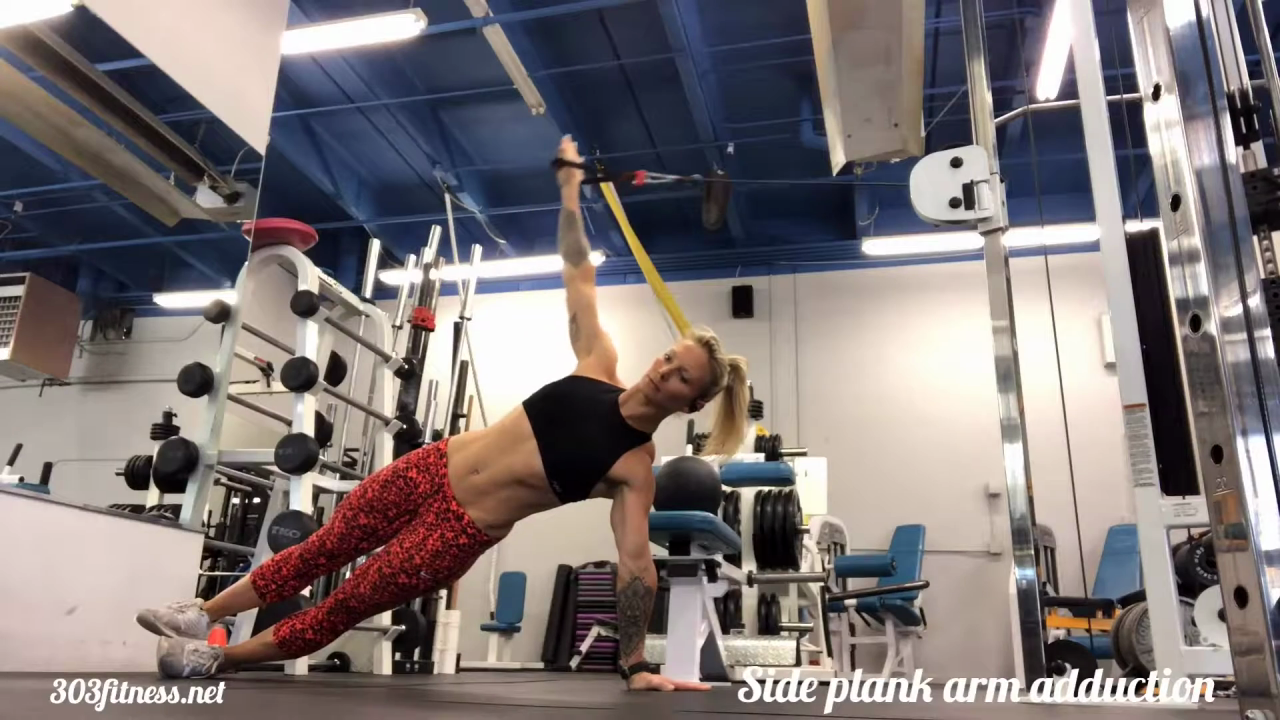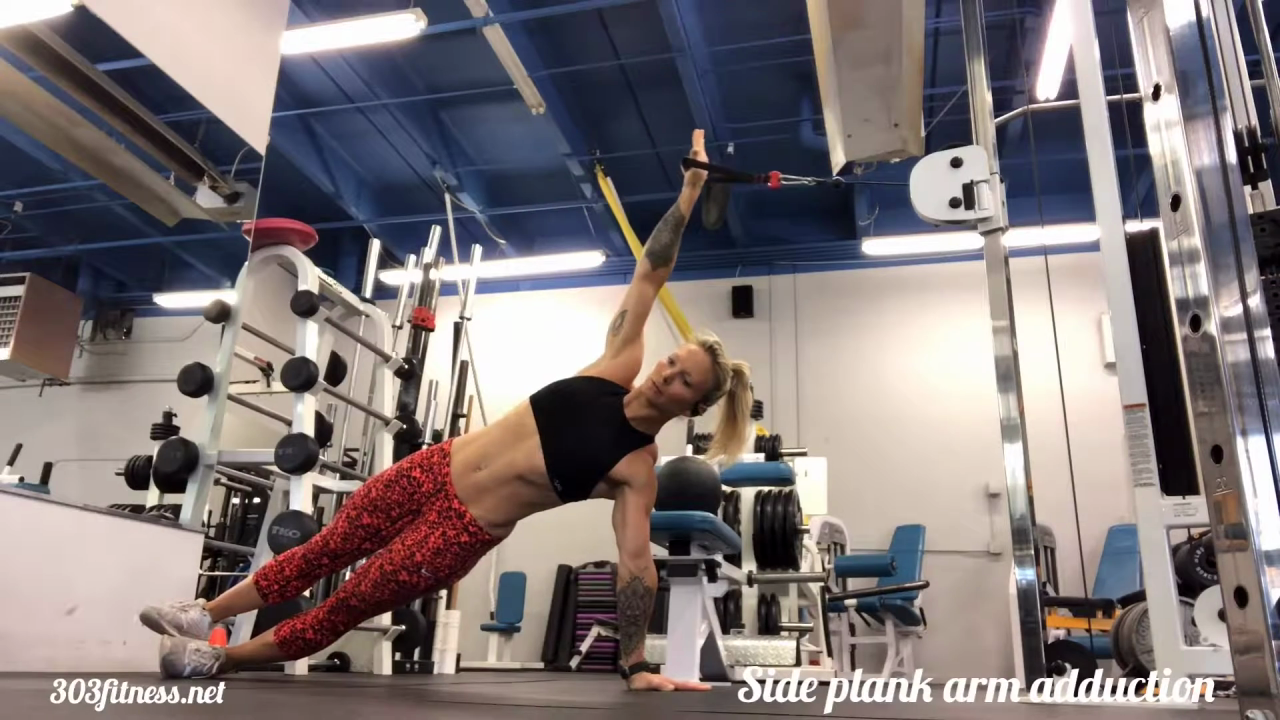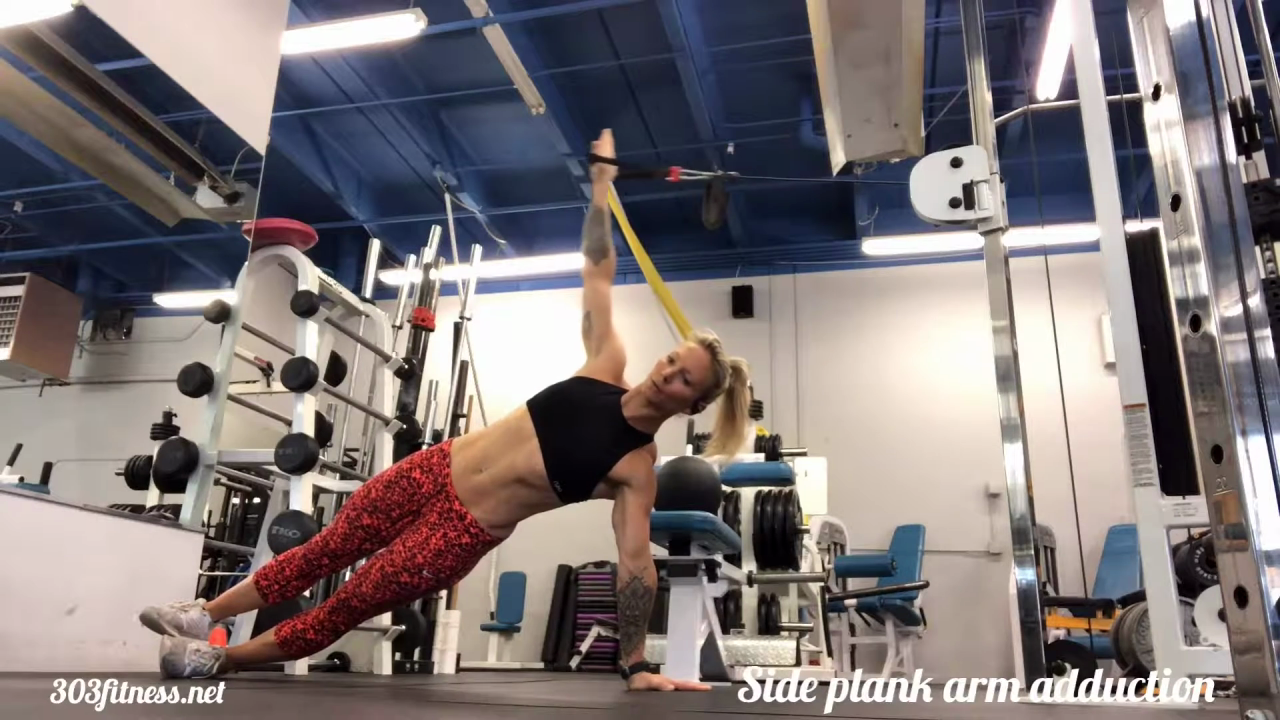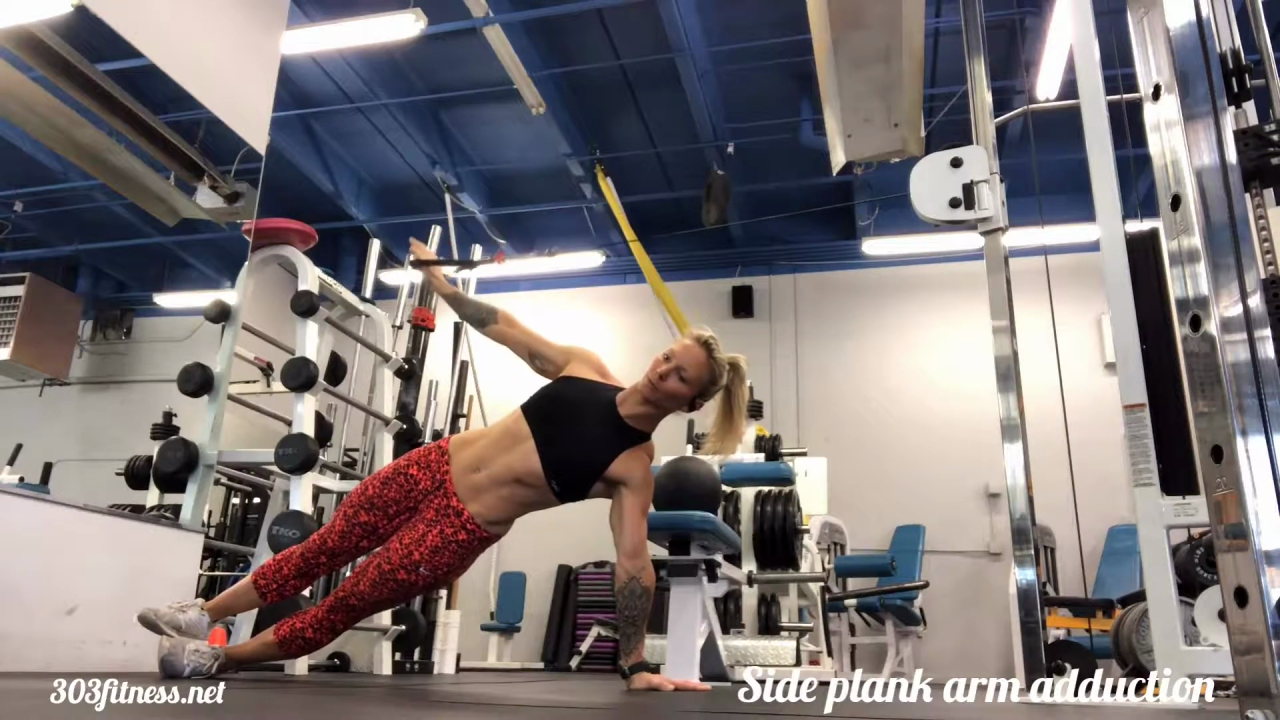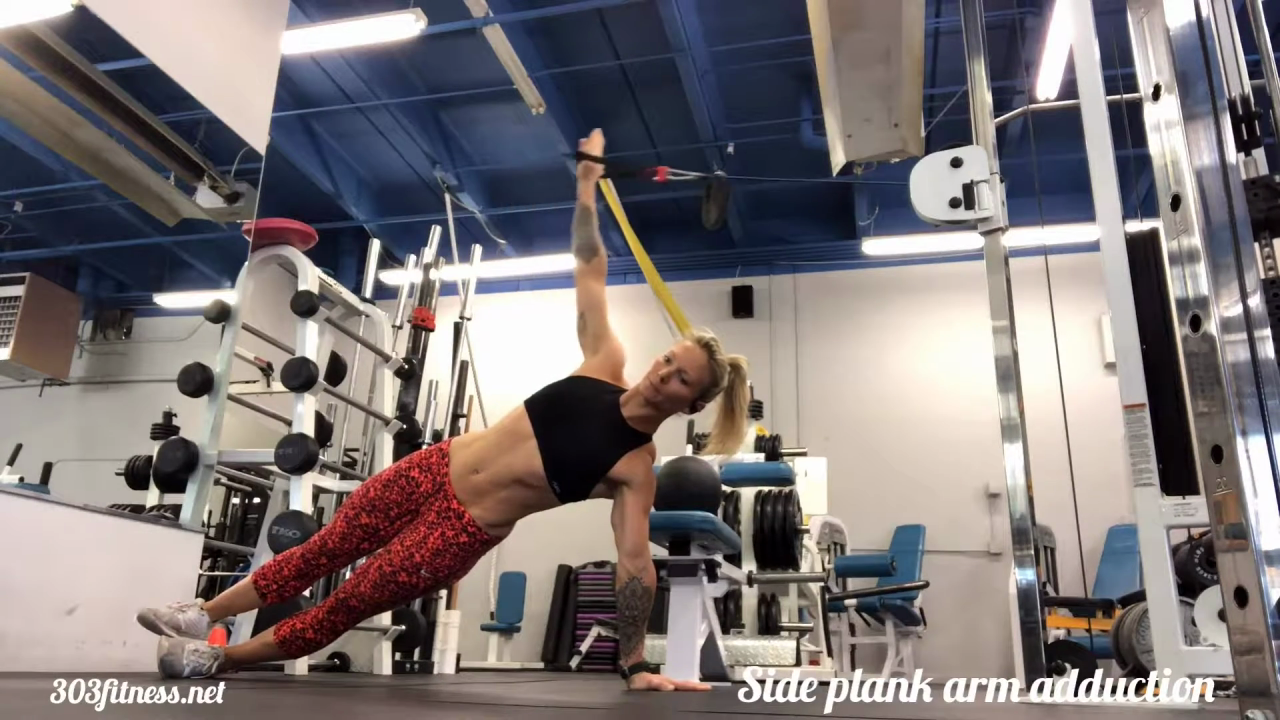
dt=1s
person 1, frame 1
left shoulder: (636, 467)
right shoulder: (599, 368)
left elbow: (636, 561)
right elbow: (578, 274)
left wrist: (636, 664)
right wrist: (570, 185)
left hip: (462, 532)
right hip: (435, 468)
left knee: (344, 607)
right knee: (321, 550)
left ankle: (217, 658)
right ankle: (201, 613)
person 1, frame 2
left shoulder: (638, 469)
right shoulder: (616, 370)
left elbow: (636, 563)
right elbow: (649, 276)
left wrist: (635, 664)
right wrist: (690, 192)
left hip: (464, 531)
right hip: (435, 470)
left knee: (345, 607)
right knee: (323, 550)
left ankle: (219, 659)
right ankle: (204, 614)
person 1, frame 3
left shoulder: (638, 468)
right shoulder: (607, 369)
left elbow: (636, 561)
right elbow: (598, 276)
left wrist: (636, 663)
right wrist: (599, 186)
left hip: (465, 532)
right hip: (438, 471)
left knee: (344, 609)
right knee: (325, 551)
left ankle: (218, 659)
right ankle: (203, 614)
person 1, frame 4
left shoulder: (635, 467)
right shoulder: (588, 368)
left elbow: (634, 563)
right elbow: (504, 327)
left wrist: (636, 665)
right wrist: (439, 278)
left hip: (464, 529)
right hip: (437, 467)
left knee: (345, 606)
right knee: (323, 549)
left ankle: (219, 659)
right ankle: (203, 614)
person 1, frame 5
left shoulder: (636, 467)
right shoulder: (604, 367)
left elbow: (635, 558)
right elbow: (590, 271)
left wrist: (635, 662)
right wrist: (587, 179)
left hip: (464, 531)
right hip: (437, 468)
left knee: (344, 608)
right knee: (324, 550)
left ankle: (217, 660)
right ankle: (202, 613)
